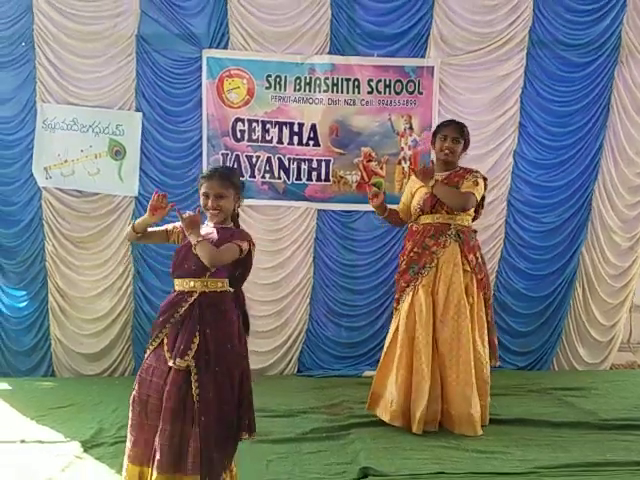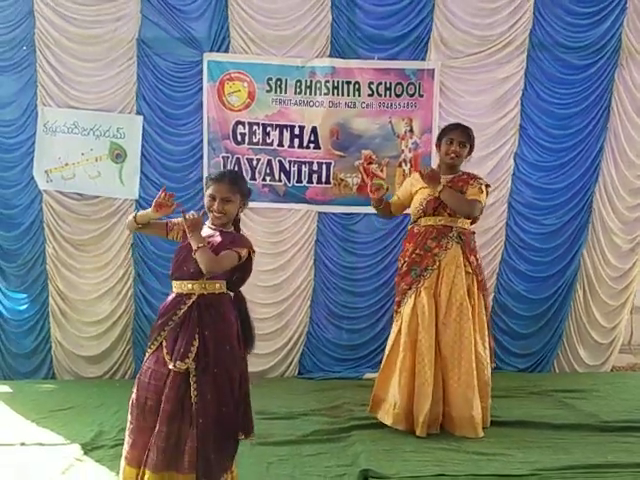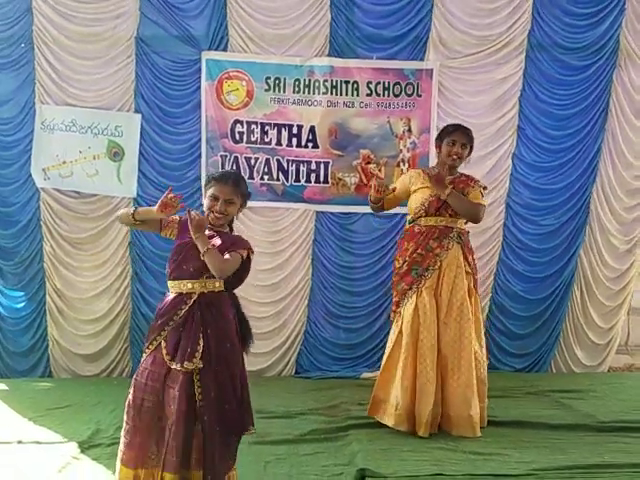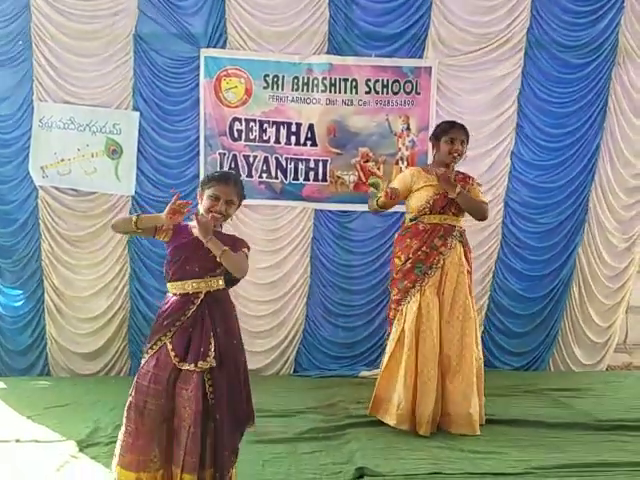
dt=0.2s
person 1, frame 1
left shoulder: (472, 178)
right shoulder: (417, 179)
left elbow: (464, 203)
right elbow: (400, 218)
left wrist: (433, 183)
right wrist: (381, 208)
left hip: (457, 261)
right hip: (419, 260)
left knee: (456, 329)
right knee: (417, 328)
left ankle: (457, 407)
right ankle: (419, 405)
person 1, frame 2
left shoulder: (474, 183)
right shoulder: (416, 179)
left elbow: (471, 211)
right elbow: (390, 211)
left wrist: (438, 187)
right wrist: (377, 201)
left hip: (456, 264)
right hip: (419, 261)
left knee: (457, 332)
right knee: (418, 329)
left ankle: (457, 410)
right ankle: (419, 408)
person 1, frame 3
left shoulder: (471, 185)
right shoulder: (414, 177)
left elbow: (476, 215)
right elbow: (380, 206)
left wrist: (445, 189)
right wrist: (375, 197)
left hip: (454, 264)
right hip: (416, 261)
left knee: (454, 332)
right knee: (416, 329)
left ankle: (455, 409)
right ankle: (414, 407)
person 1, frame 4
left shoulder: (467, 182)
right shoulder: (412, 175)
left elbow: (483, 213)
right elbow: (373, 205)
left wrist: (453, 189)
right wrist: (384, 200)
left hip: (452, 261)
right hip: (415, 259)
left knee: (453, 330)
right knee: (415, 327)
left ankle: (452, 407)
right ankle: (410, 406)
person 2, frame 1
left shoulder: (239, 239)
right shoulder: (186, 229)
left elbow: (213, 259)
right elbow: (132, 236)
left wrist: (195, 233)
right wrist: (149, 217)
left hip: (212, 323)
right hip: (177, 321)
left knee: (203, 403)
right knee: (154, 397)
person 2, frame 2
left shoulder: (238, 244)
right shoulder: (185, 228)
left elbow: (211, 267)
right elbow: (132, 225)
left wrist: (196, 236)
right wrist: (153, 212)
left hip: (210, 325)
right hip: (176, 323)
left knee: (202, 404)
right knee: (153, 398)
person 2, frame 3
left shoulder: (237, 245)
right shoulder: (180, 227)
left elbow: (222, 270)
right elbow: (124, 218)
left wrist: (200, 236)
right wrist: (156, 212)
left hip: (209, 324)
right hip: (173, 322)
left knee: (200, 404)
right knee: (150, 398)
person 2, frame 4
left shoulder: (233, 243)
right shoulder: (174, 230)
left elbow: (239, 270)
right elbow: (118, 226)
left wrist: (208, 238)
right wrist: (162, 220)
left hip: (213, 325)
right hip: (174, 322)
left knee: (204, 404)
right knee: (152, 398)
